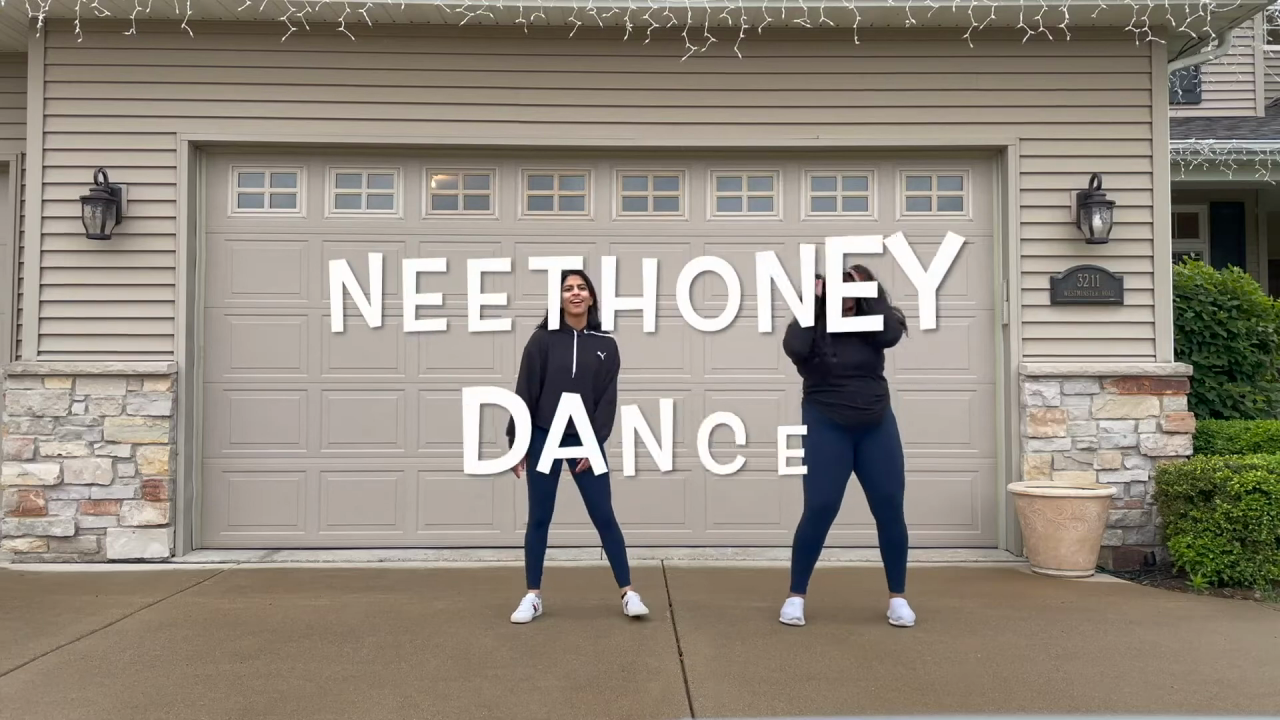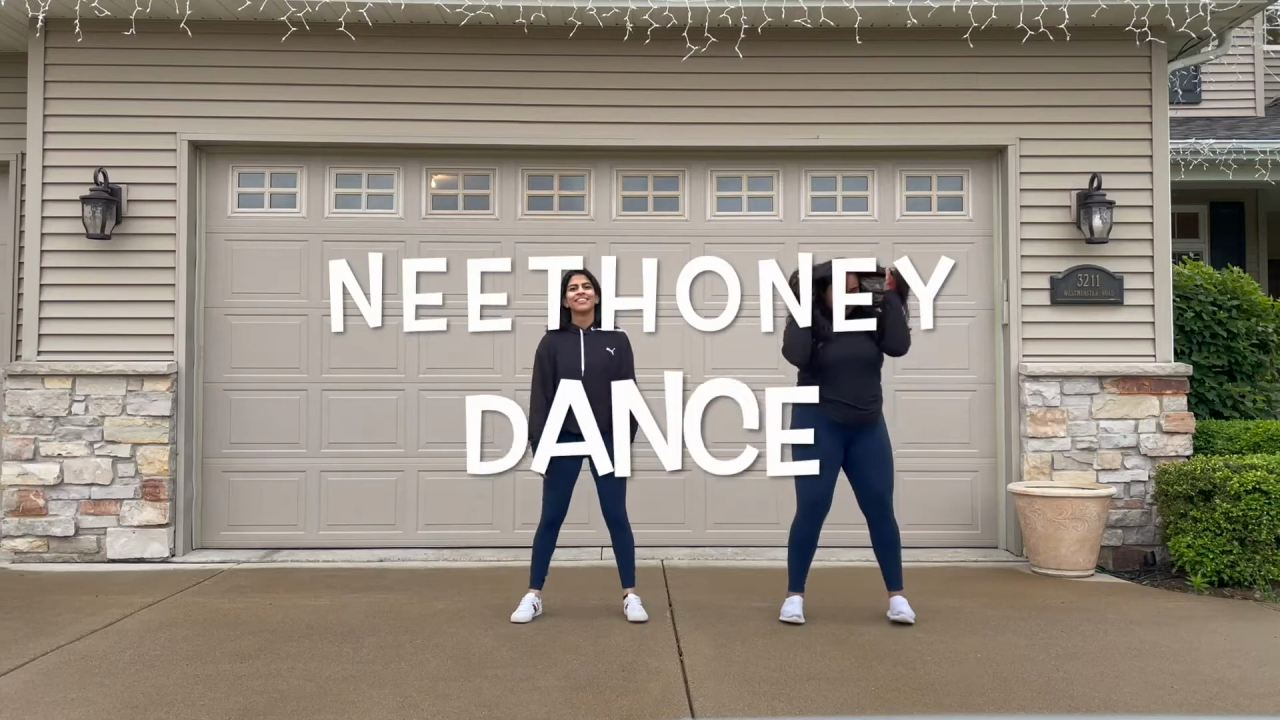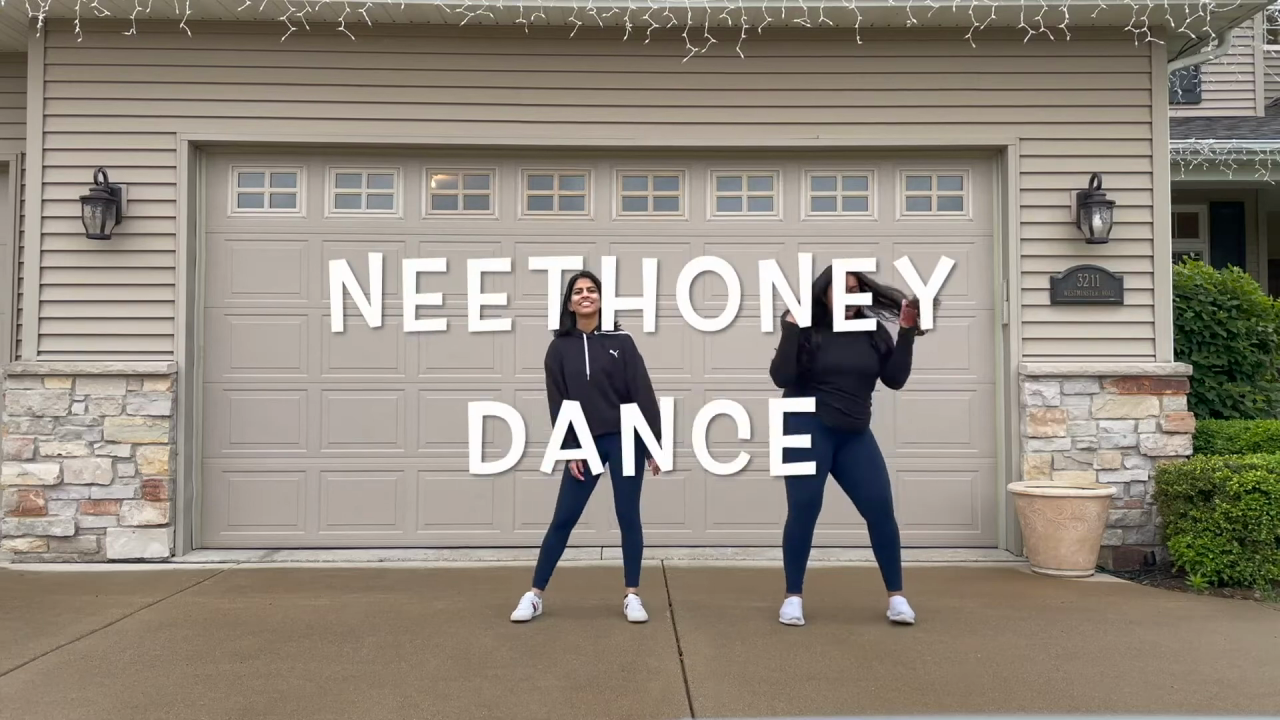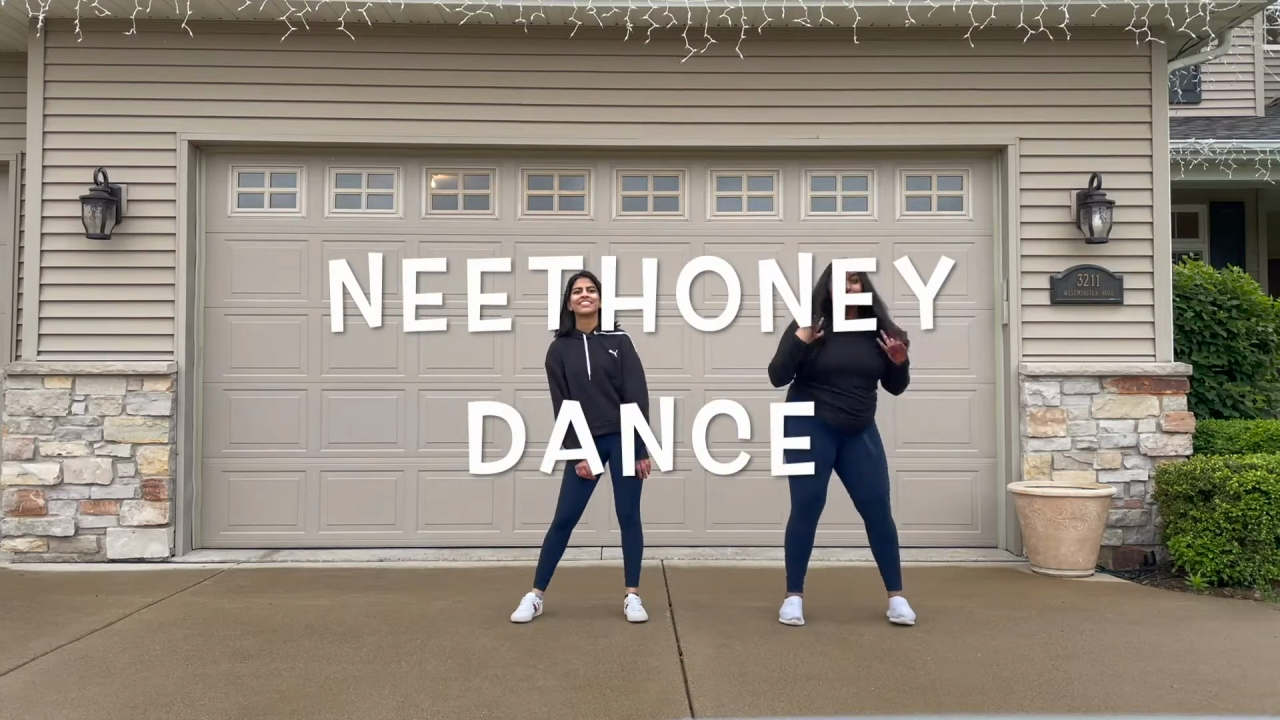
dt=0.2s
person 1, frame 1
right shoulder: (809, 330)
left elbow: (890, 336)
right elbow: (795, 348)
left wrist: (868, 291)
right wrist: (811, 303)
left hip: (877, 428)
right hip: (826, 429)
left knee: (890, 510)
right knee: (819, 511)
left ankle: (897, 598)
right ankle: (796, 596)
person 1, frame 2
left shoulder: (871, 320)
right shoulder: (807, 325)
left elbow: (899, 346)
right elbow: (798, 356)
left wrist: (891, 295)
left hip: (867, 428)
right hip: (818, 425)
left knee: (880, 508)
right knee: (812, 508)
left ankle: (896, 596)
right ankle: (794, 595)
person 1, frame 3
left shoulder: (873, 332)
right shoulder: (807, 331)
left elbow: (895, 379)
right elbow: (782, 379)
left wrist: (907, 332)
right wrist: (790, 329)
left hip: (855, 434)
right hip: (807, 428)
left knee: (880, 509)
right knee: (804, 510)
left ankle: (896, 596)
right ankle: (793, 596)
person 1, frame 4
left shoulder: (877, 331)
right shoulder: (809, 327)
left elbow: (895, 387)
right elbow: (777, 377)
left wrist: (900, 361)
right wrist: (798, 342)
left hip: (860, 432)
right hip: (810, 428)
left knee: (878, 509)
right knee: (806, 510)
left ankle: (896, 596)
right ankle: (793, 596)
person 2, frame 1
left shoulder: (605, 344)
right shoulder: (543, 340)
left elbow: (607, 400)
right elbow: (525, 392)
left wrist: (593, 446)
right wrist: (516, 442)
left hip: (586, 442)
right hip: (544, 439)
left knee: (604, 517)
right knee: (539, 519)
left ankle: (628, 593)
right ankle: (533, 596)
person 2, frame 2
left shoulder: (616, 340)
right shoulder: (553, 342)
right elbow: (540, 395)
right wrist: (538, 445)
left hip: (606, 441)
right hip: (563, 440)
left knee: (616, 517)
right knee: (551, 518)
left ankle: (630, 595)
right ankle: (534, 595)
person 2, frame 3
left shoulder: (621, 342)
right shoulder: (560, 348)
left elbow: (642, 394)
right elbow: (558, 403)
left wrist: (652, 444)
right wrist: (569, 451)
left hip: (623, 440)
right hip: (583, 443)
left knee: (628, 518)
right knee: (563, 519)
left ankle: (631, 595)
right ankle: (535, 594)
person 2, frame 4
left shoulder: (619, 341)
right shoulder: (559, 349)
left elbow: (637, 395)
right elbow: (562, 405)
left wrist: (643, 448)
right wrist: (576, 453)
left hip: (623, 441)
right hip: (586, 444)
left knee: (629, 518)
right knee: (564, 520)
left ankle: (631, 595)
right ankle: (535, 595)
